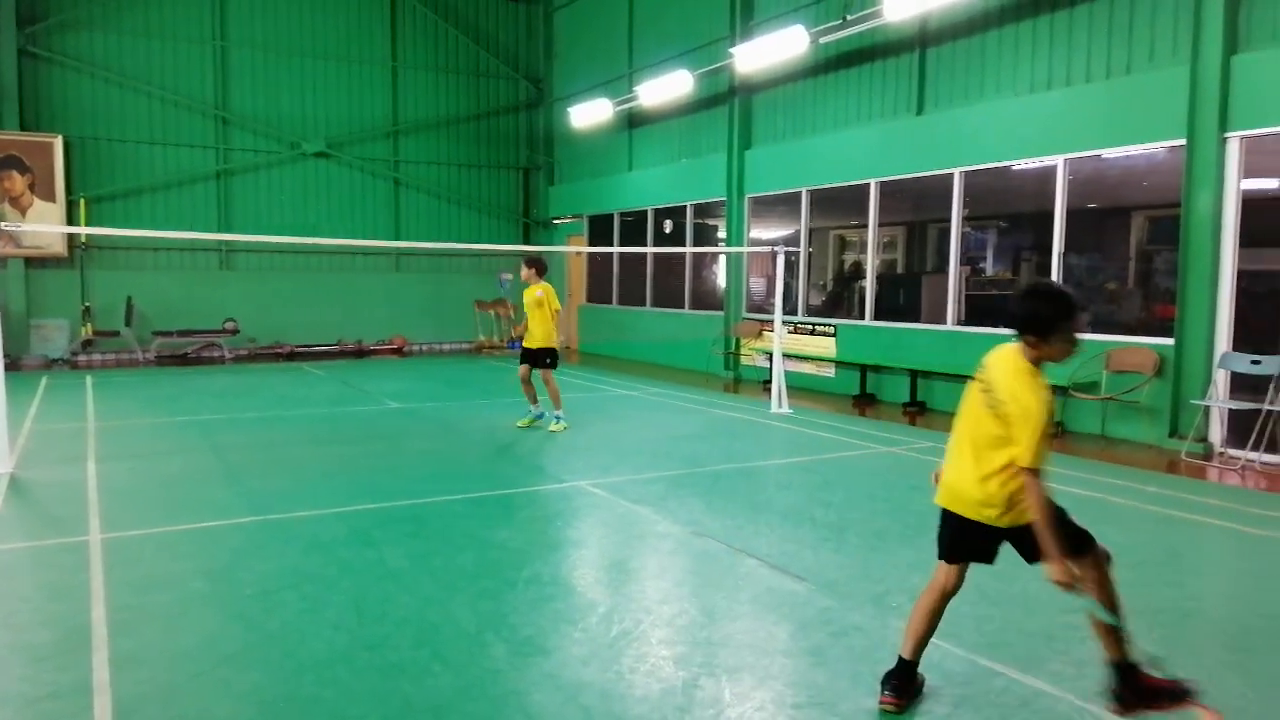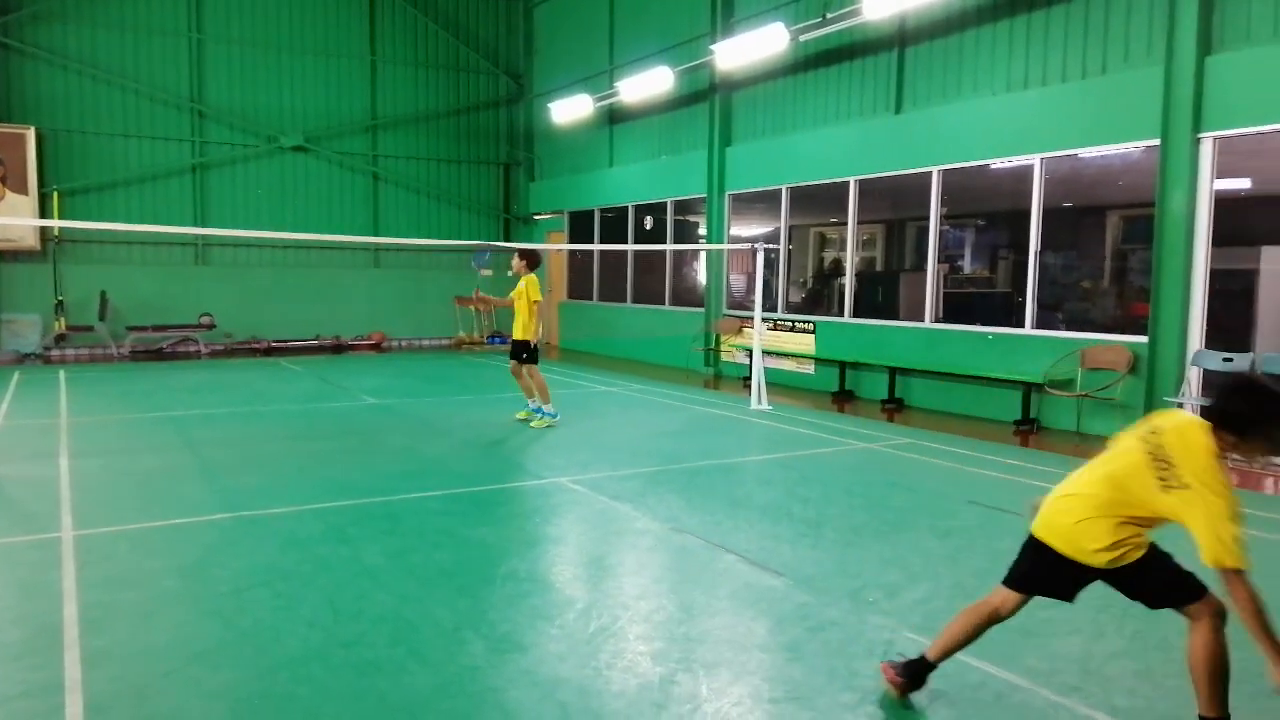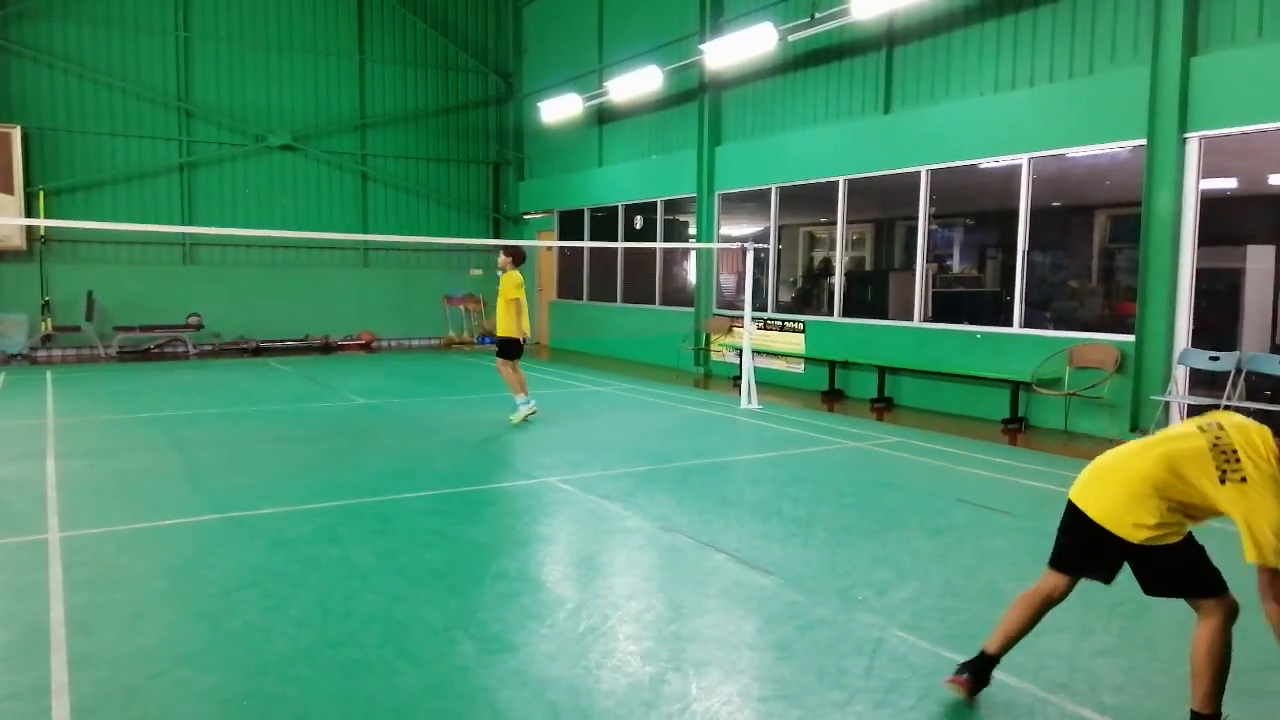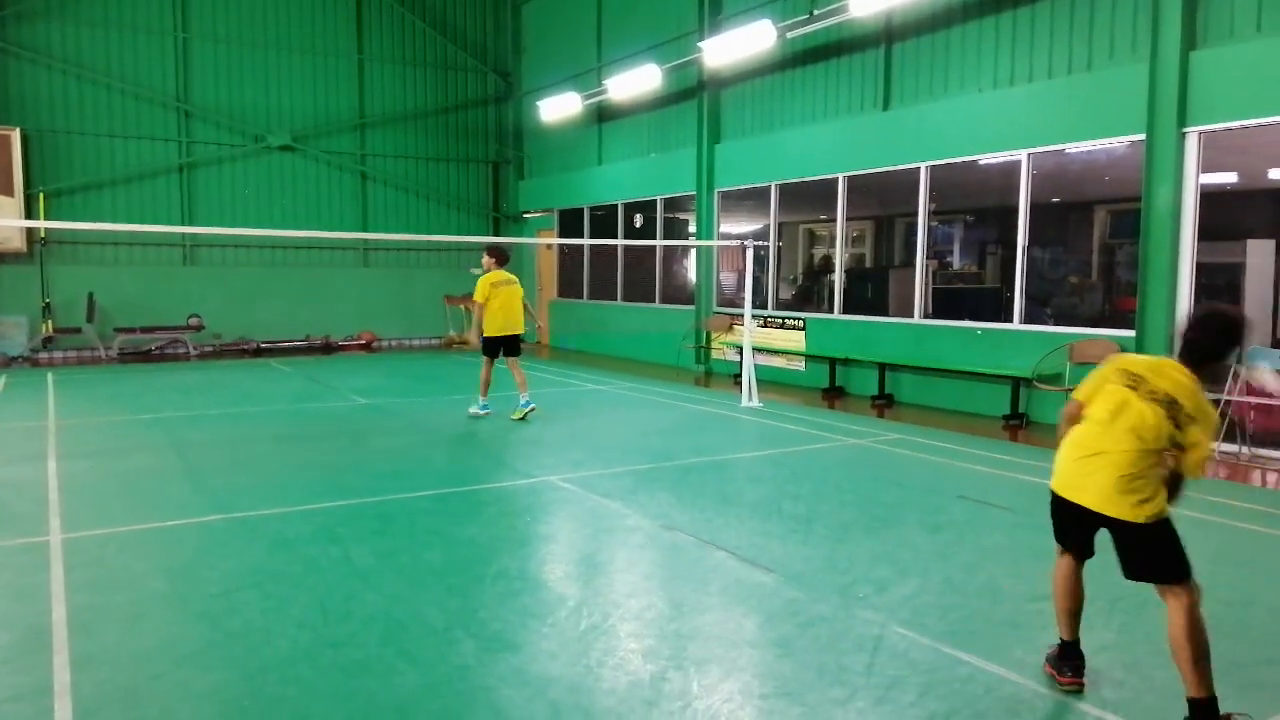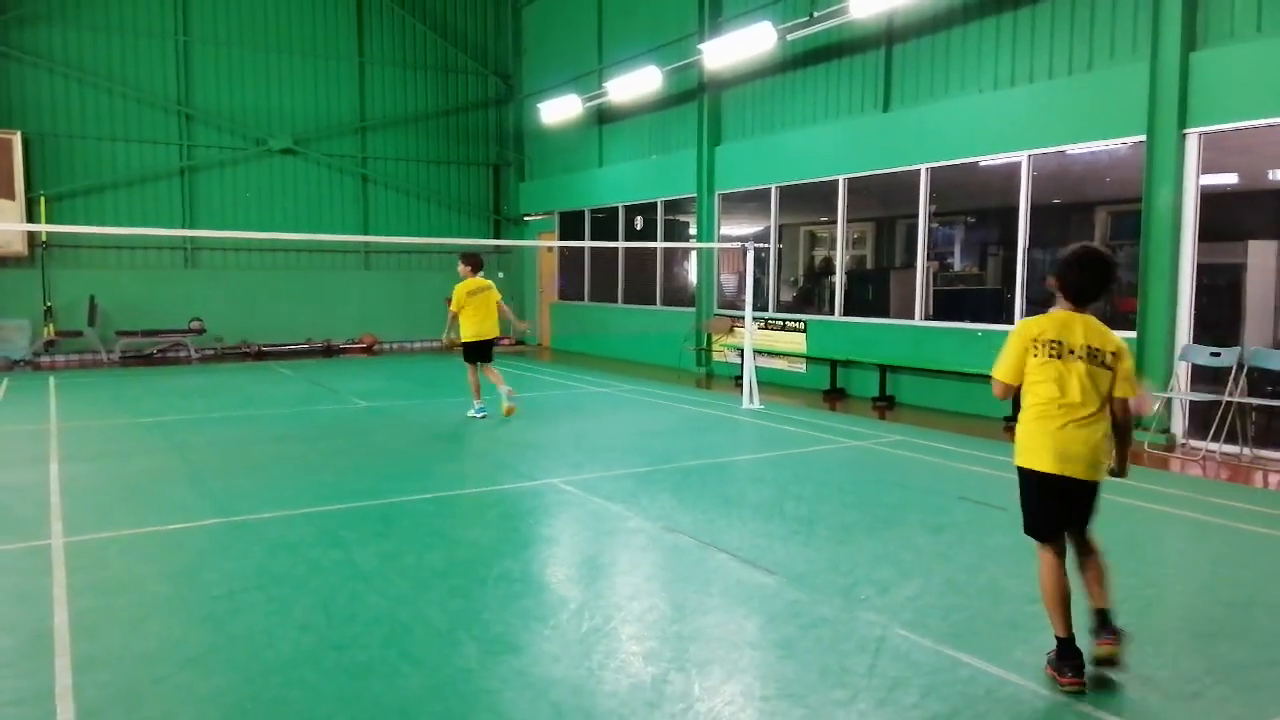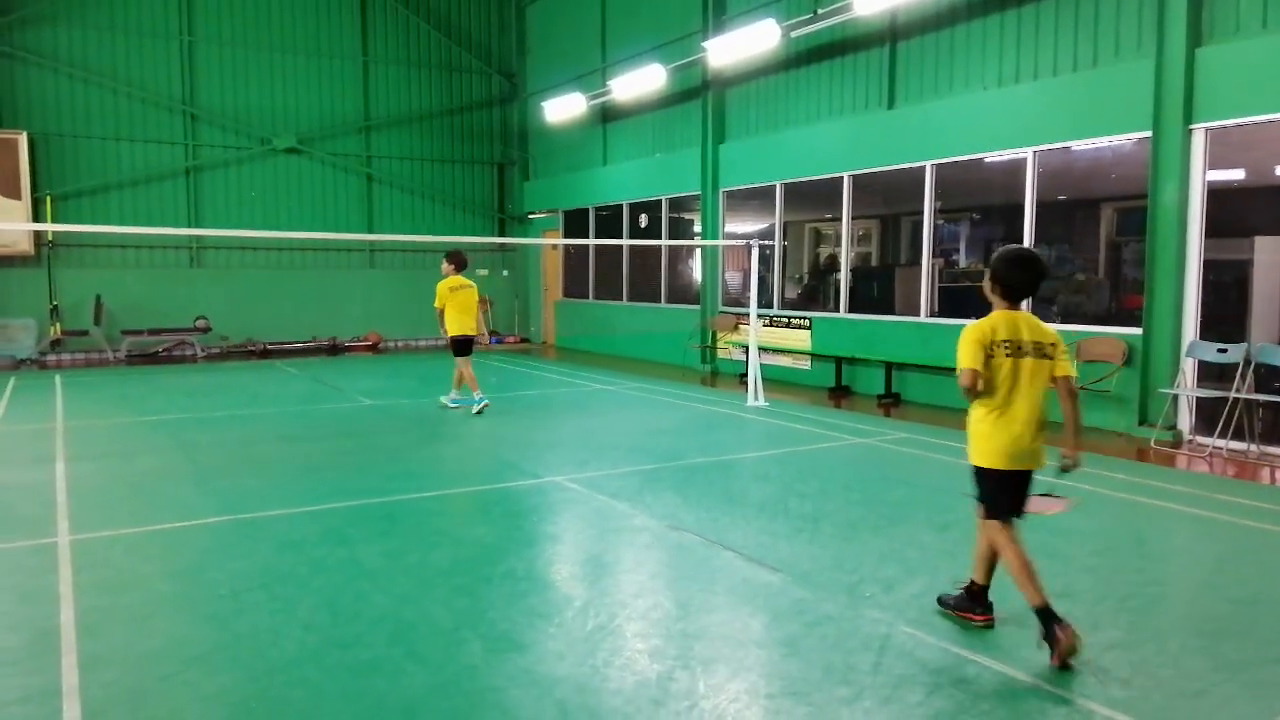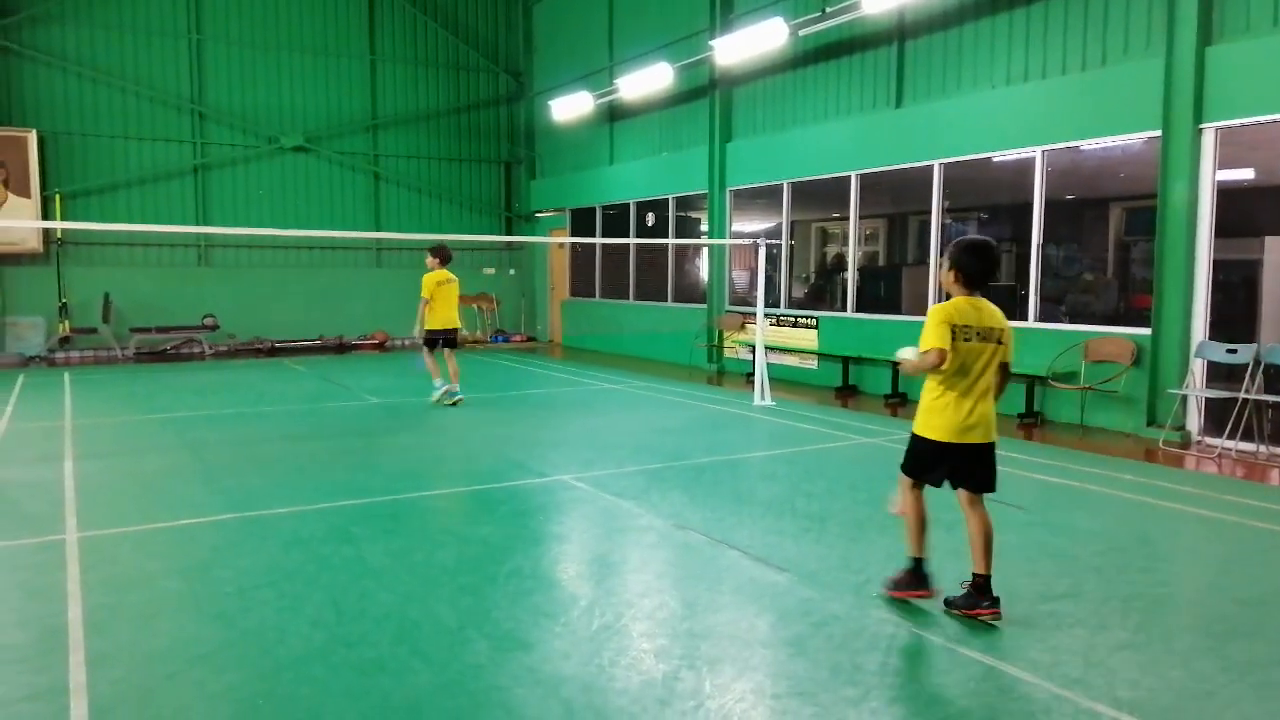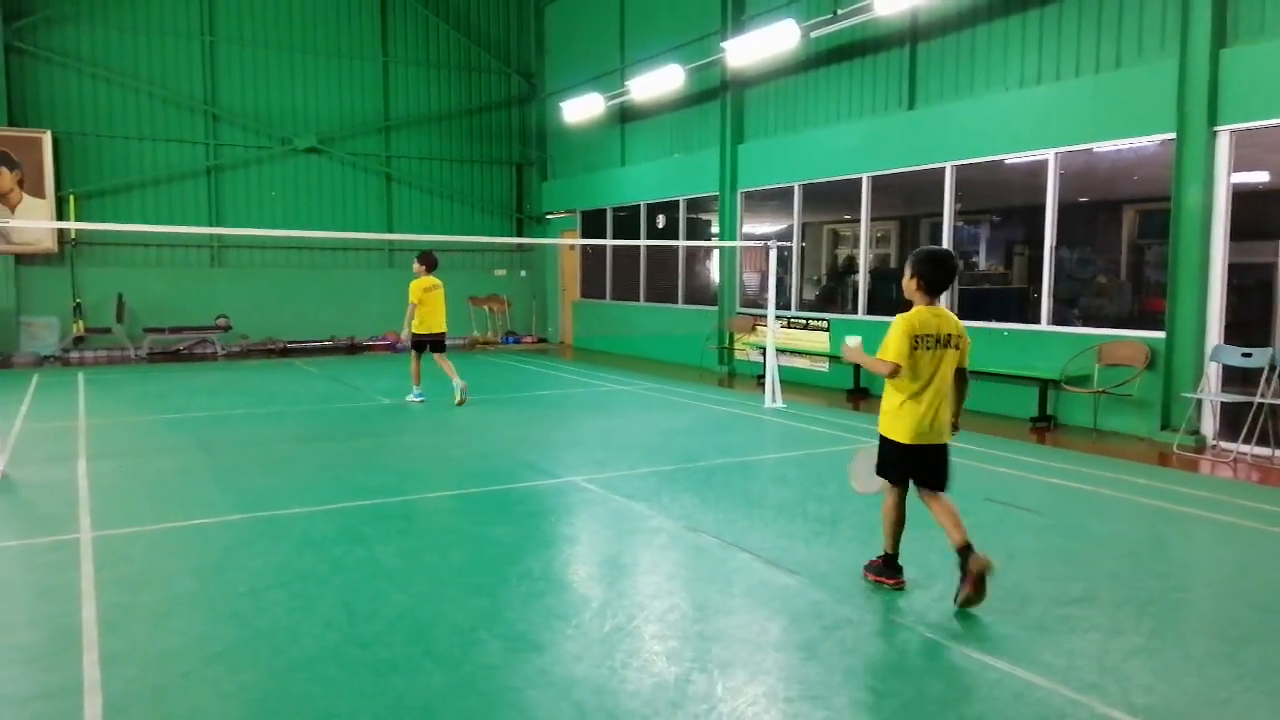
dt=0.3s
person 1, frame 1
left shoulder: (998, 356)
right shoulder: (1032, 399)
right elbow: (1031, 481)
left wrist: (951, 463)
right wrist: (1055, 558)
left hip: (958, 489)
right hip: (1003, 500)
left knee: (946, 579)
right knee: (1094, 562)
left ankle: (901, 679)
right ankle: (1128, 682)
person 1, frame 2
left shoulder: (1173, 421)
right shoulder: (1210, 488)
left elbow: (1112, 452)
right elbow: (1236, 581)
left wrist: (1058, 498)
left hip: (1057, 512)
right hip: (1105, 539)
left knee: (1003, 604)
right knee: (1206, 614)
left ankle: (914, 671)
person 1, frame 3
left shoulder: (1232, 423)
left hip: (1094, 485)
right hip: (1141, 515)
left knee: (1053, 586)
right knee: (1218, 610)
left ankle: (977, 668)
person 1, frame 4
left shoulder: (1123, 364)
right shoulder: (1200, 410)
left elbow: (1071, 414)
right elbow: (1178, 477)
right wrist: (1159, 503)
left hip: (1073, 476)
right hip: (1131, 494)
left knee: (1069, 555)
right knee: (1181, 594)
left ankle: (1068, 658)
person 1, frame 5
left shoulder: (1030, 331)
right shoulder: (1114, 344)
left elbow: (1001, 391)
right elbow: (1122, 412)
left wrist: (1025, 376)
right wrist: (1122, 456)
left hip: (1040, 453)
right hip: (1087, 458)
left knee: (1049, 549)
right knee: (1080, 540)
left ankle: (1067, 656)
right ankle: (1104, 627)
person 1, frame 6
left shoulder: (979, 331)
right shoulder: (1047, 335)
left elbow: (969, 382)
right elbow: (1069, 392)
left wrist: (972, 393)
right wrist: (1072, 445)
left hip: (993, 448)
right hip: (1028, 447)
left knee: (1003, 532)
right knee: (994, 518)
left ankle: (1053, 624)
right ankle: (976, 597)
person 1, frame 7
left shoulder: (943, 313)
right shoulder: (998, 319)
left elbow: (935, 360)
right elbow: (1003, 375)
left wrist: (908, 366)
left hip: (938, 425)
right hip: (980, 428)
left knee: (911, 486)
right knee: (972, 502)
left ankle: (917, 574)
right ankle: (981, 593)
person 1, frame 8
left shoulder: (906, 323)
right shoulder: (955, 325)
left elbow: (890, 370)
right elbow: (960, 378)
left wrist: (858, 356)
right wrist: (952, 414)
left hip: (902, 425)
right hip: (937, 427)
left knee: (895, 491)
right knee: (933, 495)
left ankle: (889, 565)
right ankle: (969, 558)
